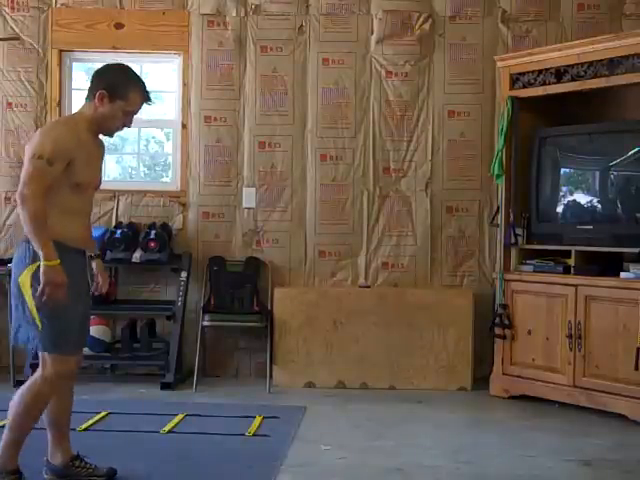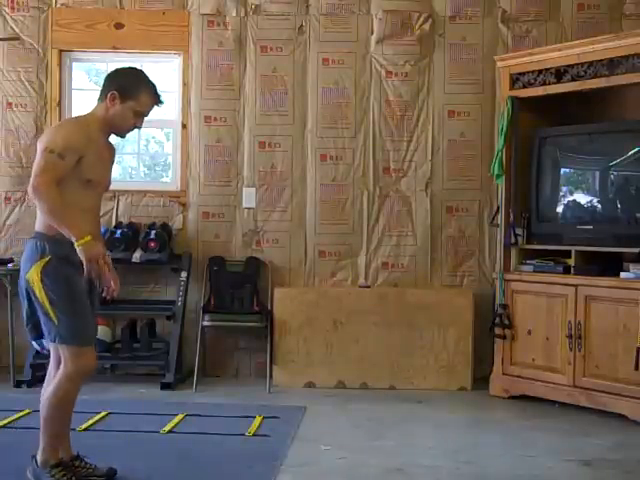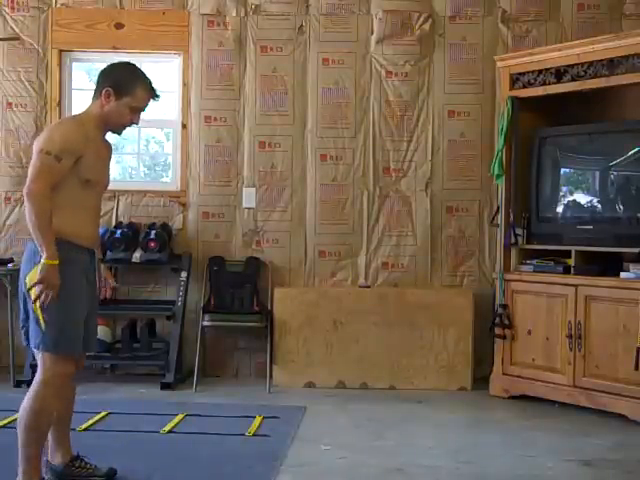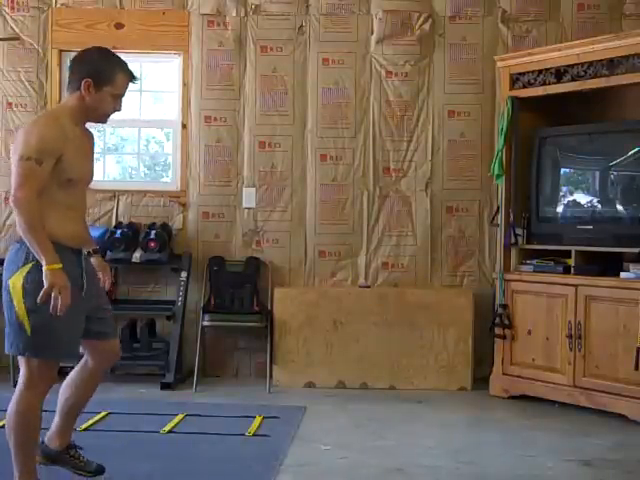
dt=0.3s
person 1, frame 1
left shoulder: (94, 145)
right shoulder: (57, 136)
left wrist: (92, 257)
right wrist: (49, 261)
left hip: (71, 265)
right hip: (44, 264)
left knee: (62, 366)
right knee: (57, 368)
person 1, frame 2
left shoulder: (106, 148)
right shoulder: (68, 134)
right elbow: (40, 187)
left wrist: (102, 259)
right wrist: (82, 241)
left hip: (78, 260)
right hip: (52, 256)
left knee: (63, 362)
right knee: (80, 362)
person 1, frame 3
left shoulder: (102, 145)
right shoulder: (65, 134)
right elbow: (34, 192)
left wrist: (97, 266)
right wrist: (49, 259)
left hip: (81, 263)
right hip: (55, 263)
left knee: (68, 367)
right knee: (54, 372)
person 1, frame 4
left shoulder: (84, 137)
right shoulder: (43, 132)
left wrist: (92, 254)
right wrist: (51, 266)
left hip: (73, 264)
right hip: (40, 266)
left knee: (105, 352)
right knee: (37, 377)
left ankle: (57, 441)
